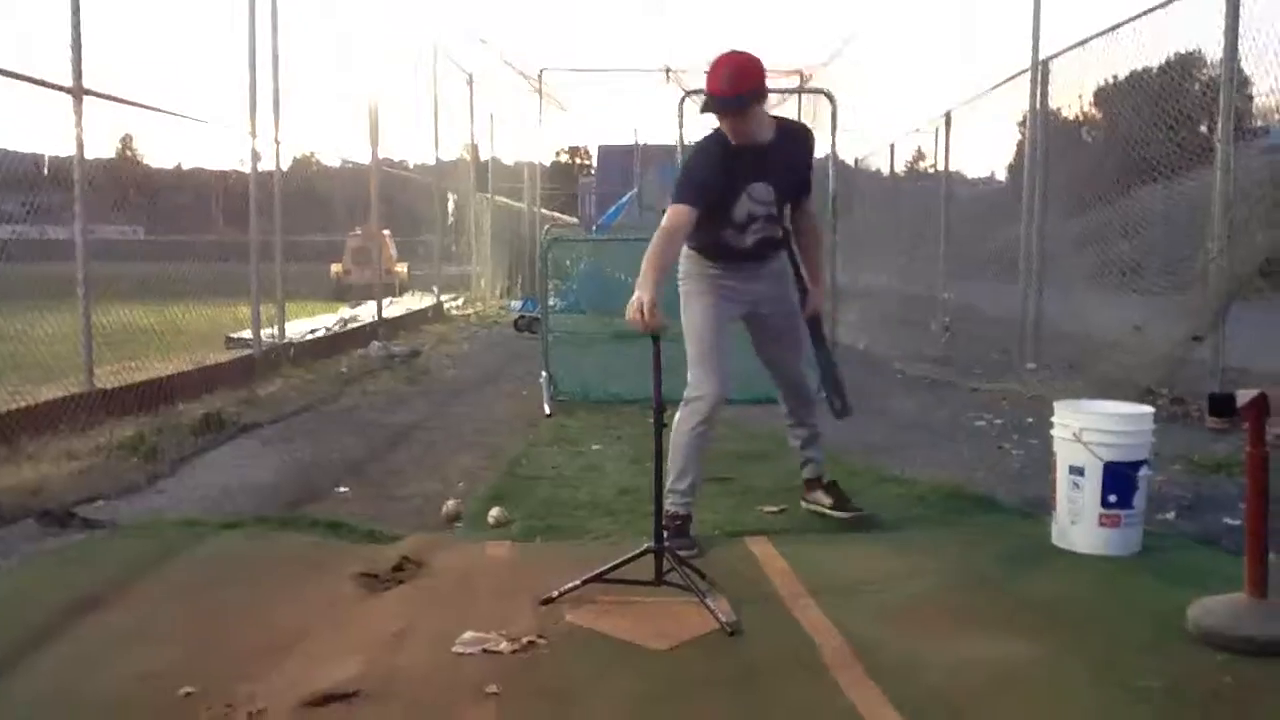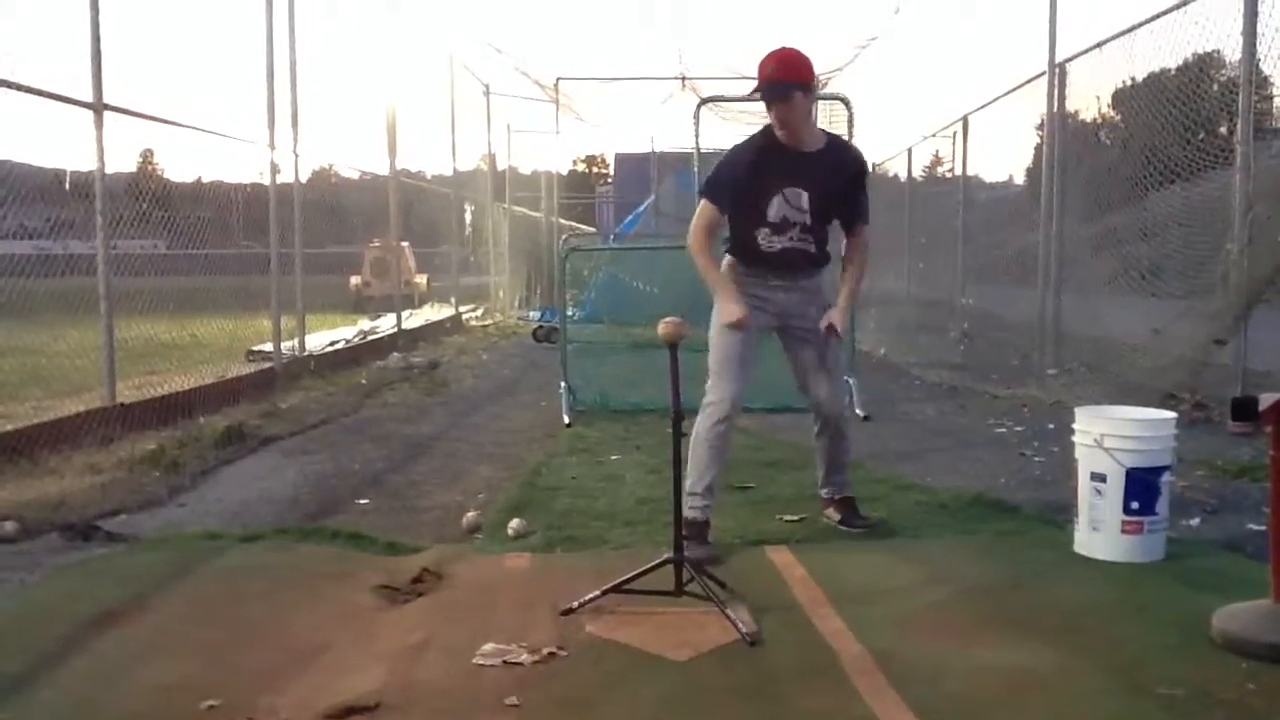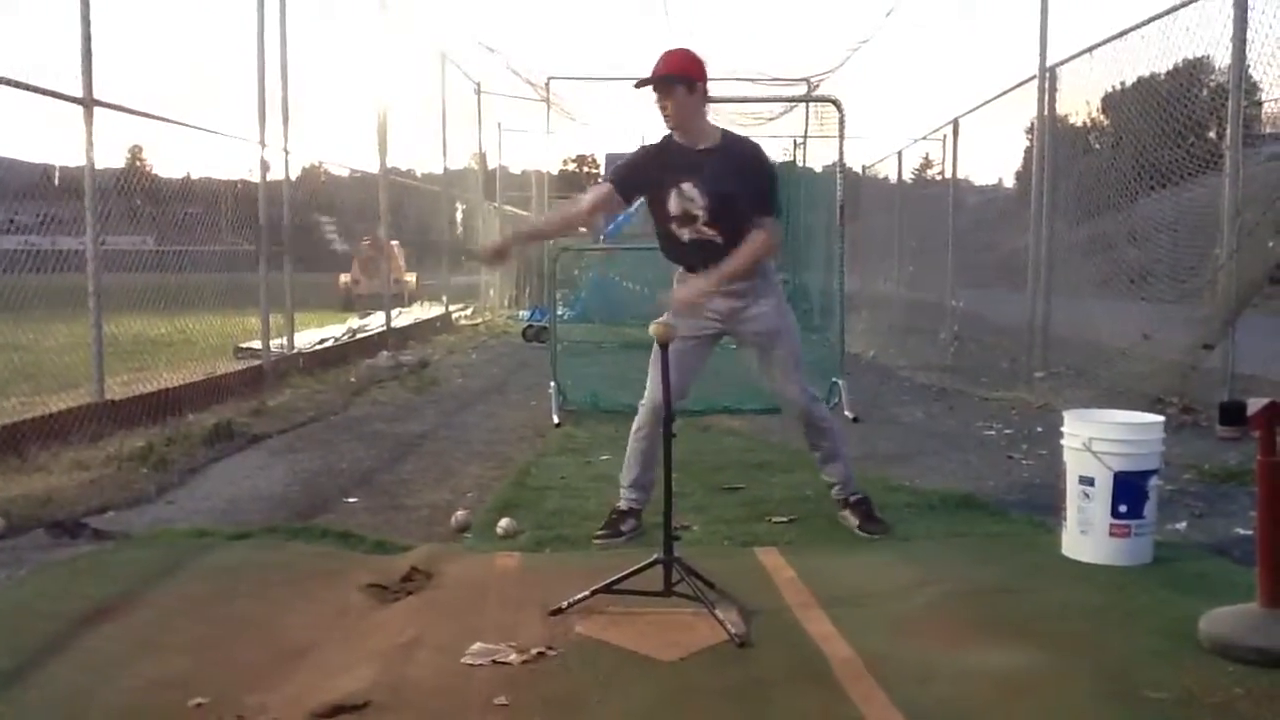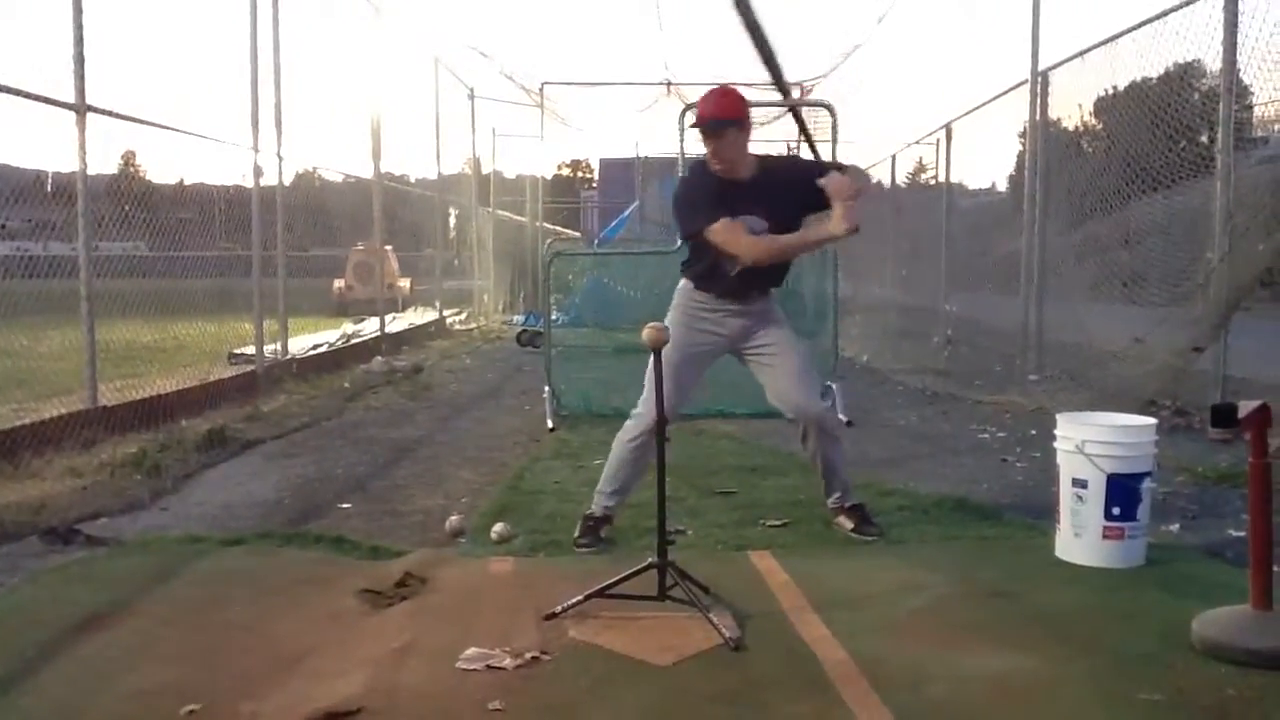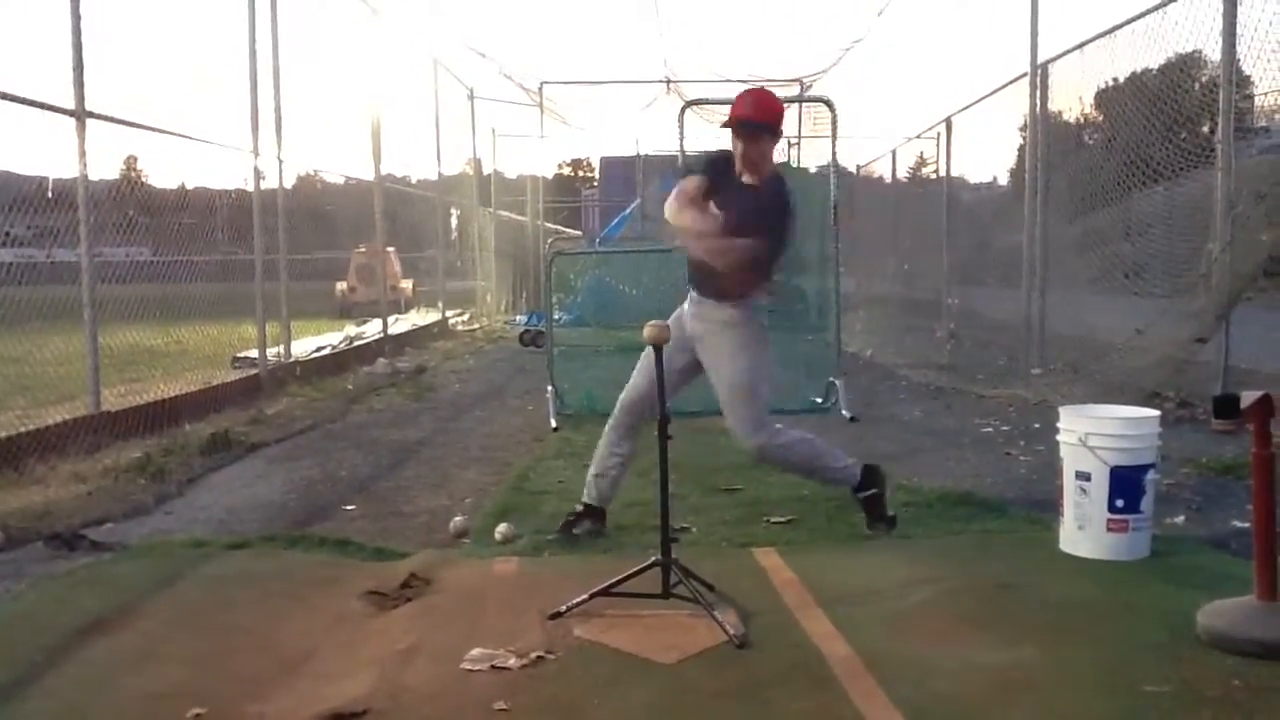
dt=1s
person 1, frame 1
left shoulder: (796, 141)
right shoulder: (707, 158)
left elbow: (803, 213)
right elbow: (673, 226)
left wrist: (816, 283)
right wrist: (646, 288)
left hip: (771, 272)
right hip: (709, 275)
left knee: (798, 381)
right knee: (707, 391)
left ankle: (813, 480)
right ankle: (675, 512)
person 1, frame 2
left shoulder: (846, 161)
right shoulder: (747, 158)
left elbow: (857, 238)
right elbow: (700, 234)
left wrist: (843, 304)
right wrist: (726, 299)
left hip: (808, 290)
right hip: (747, 287)
left knee: (831, 403)
right knee: (722, 400)
left ankle: (836, 497)
right ankle: (696, 518)
person 1, frame 3
left shoulder: (745, 158)
right shoulder: (651, 160)
left elbow: (767, 237)
right elbow: (587, 208)
left wrist: (711, 284)
right wrist: (515, 238)
left hip: (750, 288)
right hip: (689, 290)
left knee: (802, 398)
right knee: (657, 402)
left ankle: (847, 495)
right ankle: (630, 505)
person 1, frame 4
left shoulder: (786, 175)
right shoulder: (693, 189)
left elbow: (855, 182)
right elbow: (746, 249)
left wrist: (843, 186)
right wrist: (829, 230)
left hip: (759, 311)
right hip: (699, 309)
left knee: (811, 408)
right knee: (651, 415)
left ankle: (842, 502)
right ankle: (600, 511)
person 1, frame 5
left shoulder: (772, 205)
right shoulder: (720, 163)
left elbow: (741, 288)
right elbow: (676, 206)
right wrist: (702, 230)
left hip: (735, 321)
right hip: (694, 308)
left knee: (755, 438)
right knee: (631, 405)
left ankle: (863, 480)
right ankle: (593, 507)
